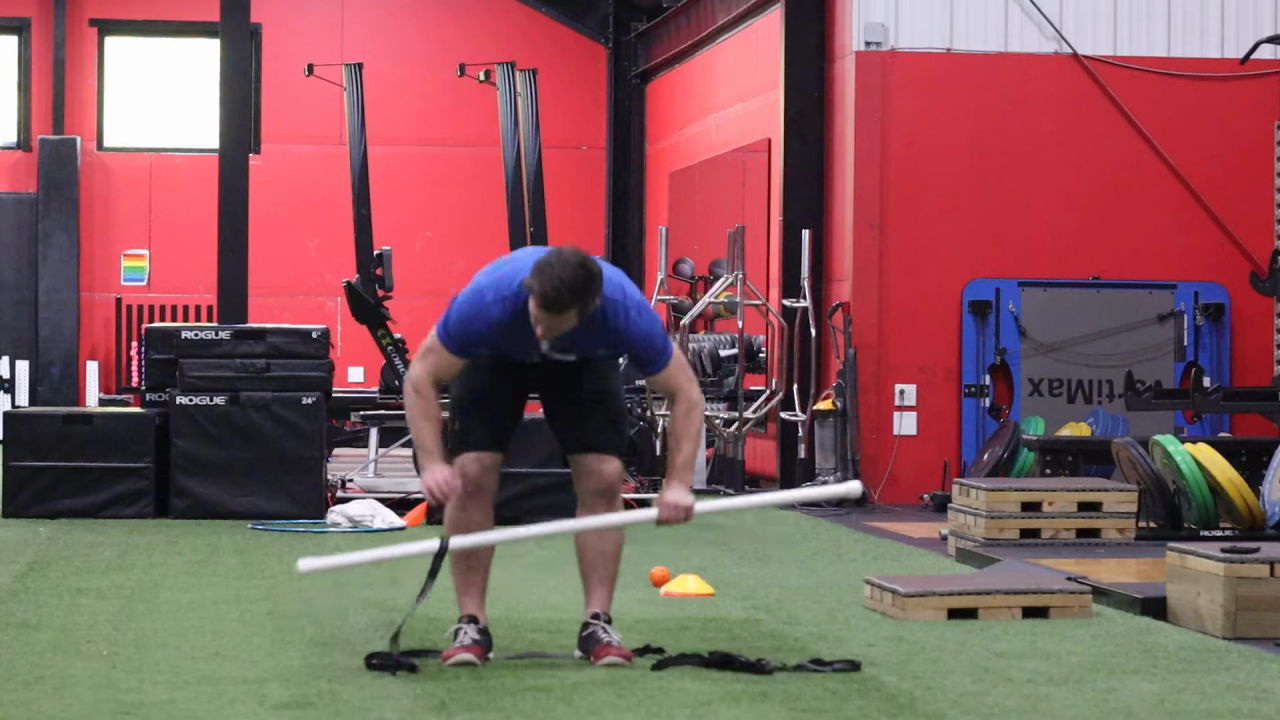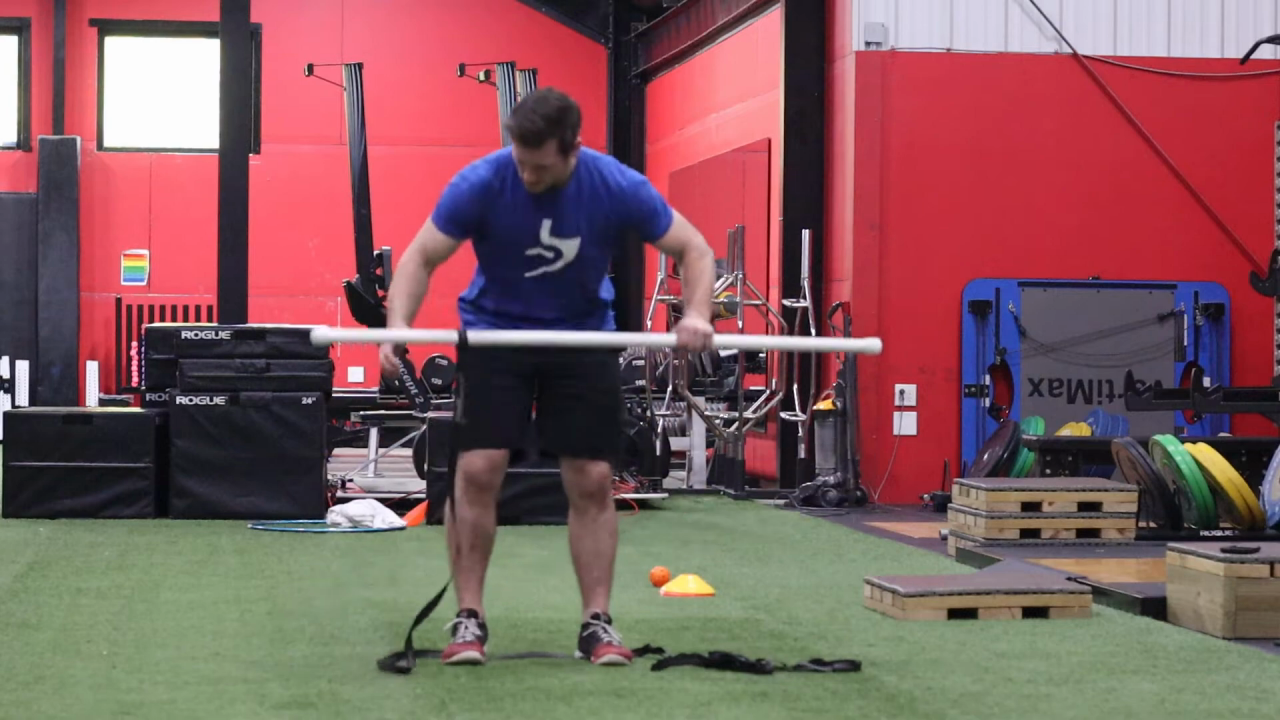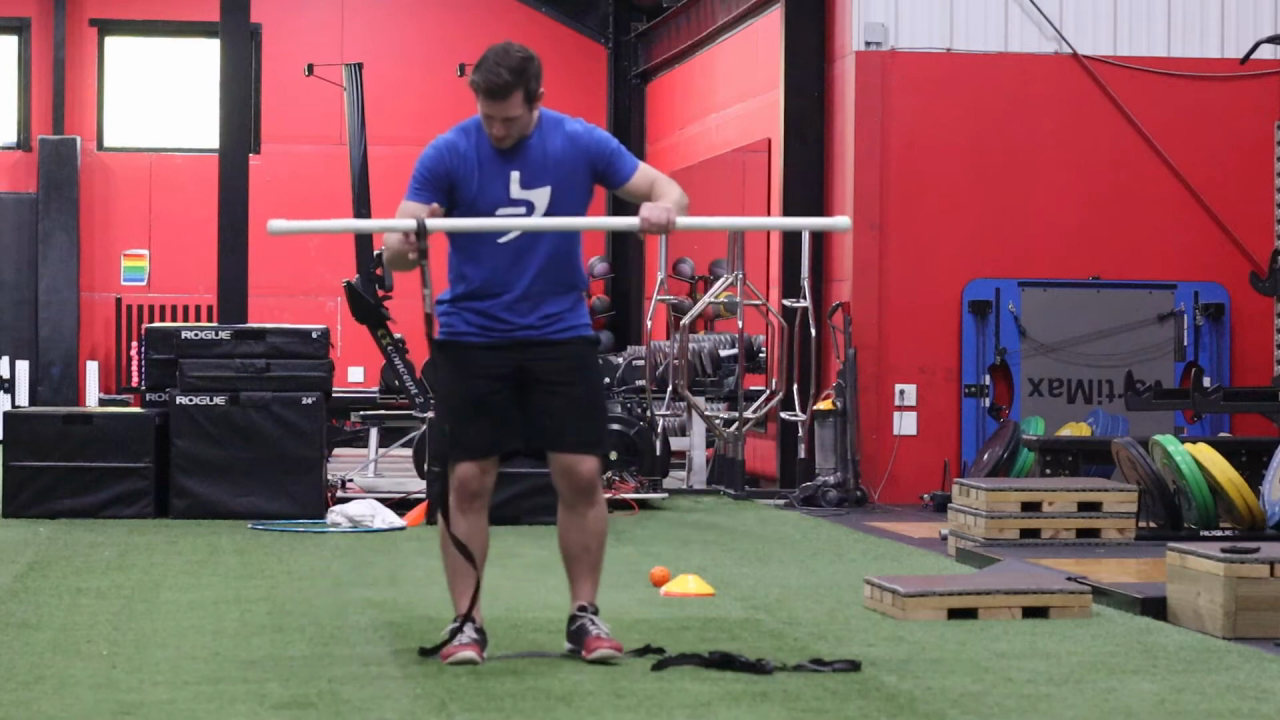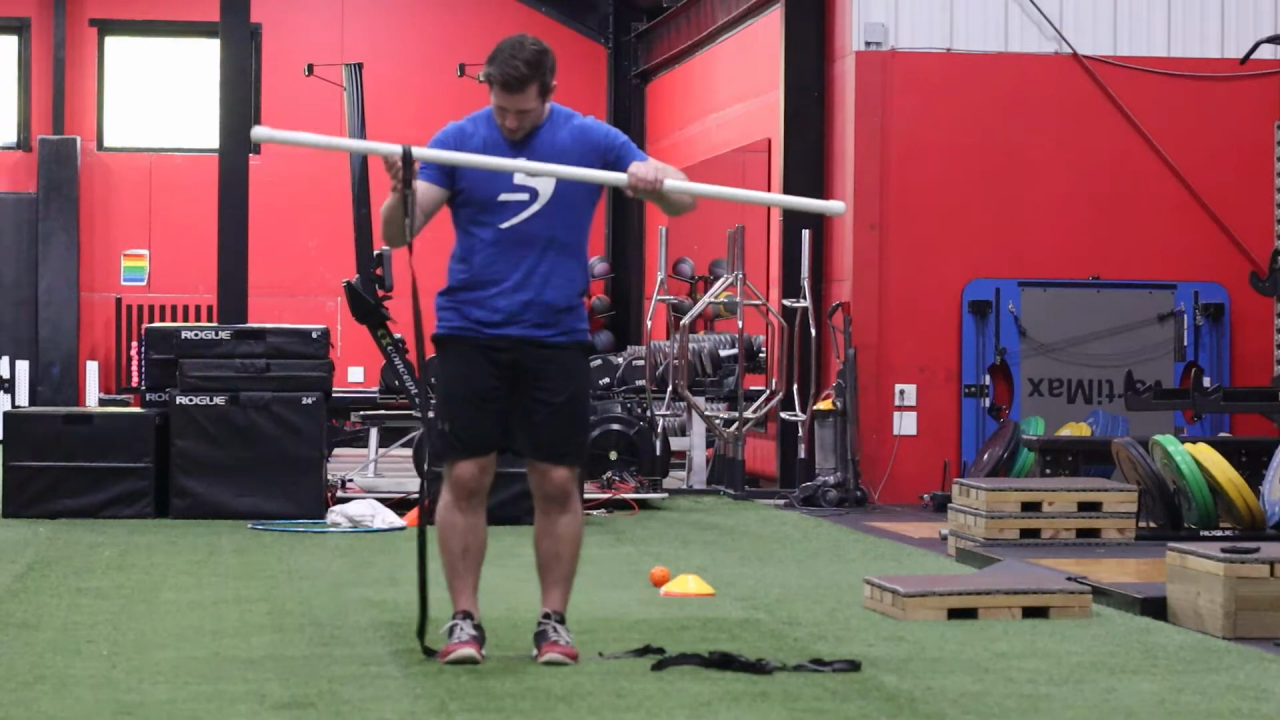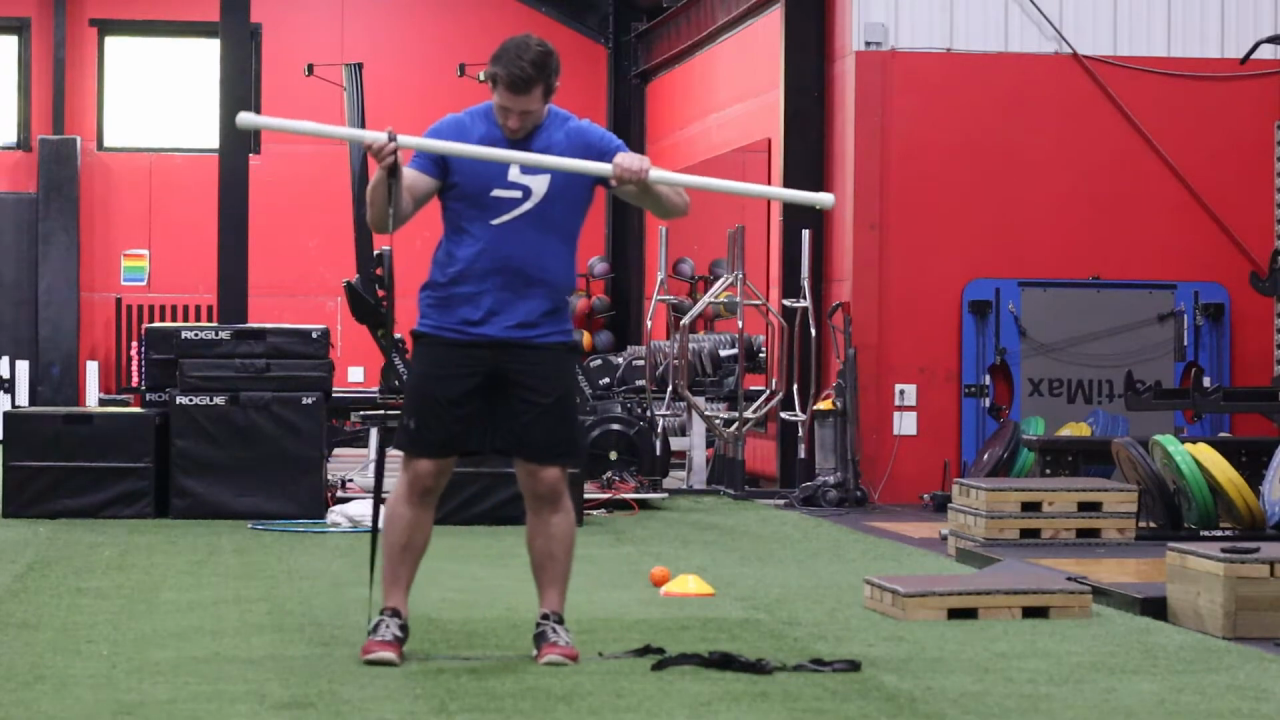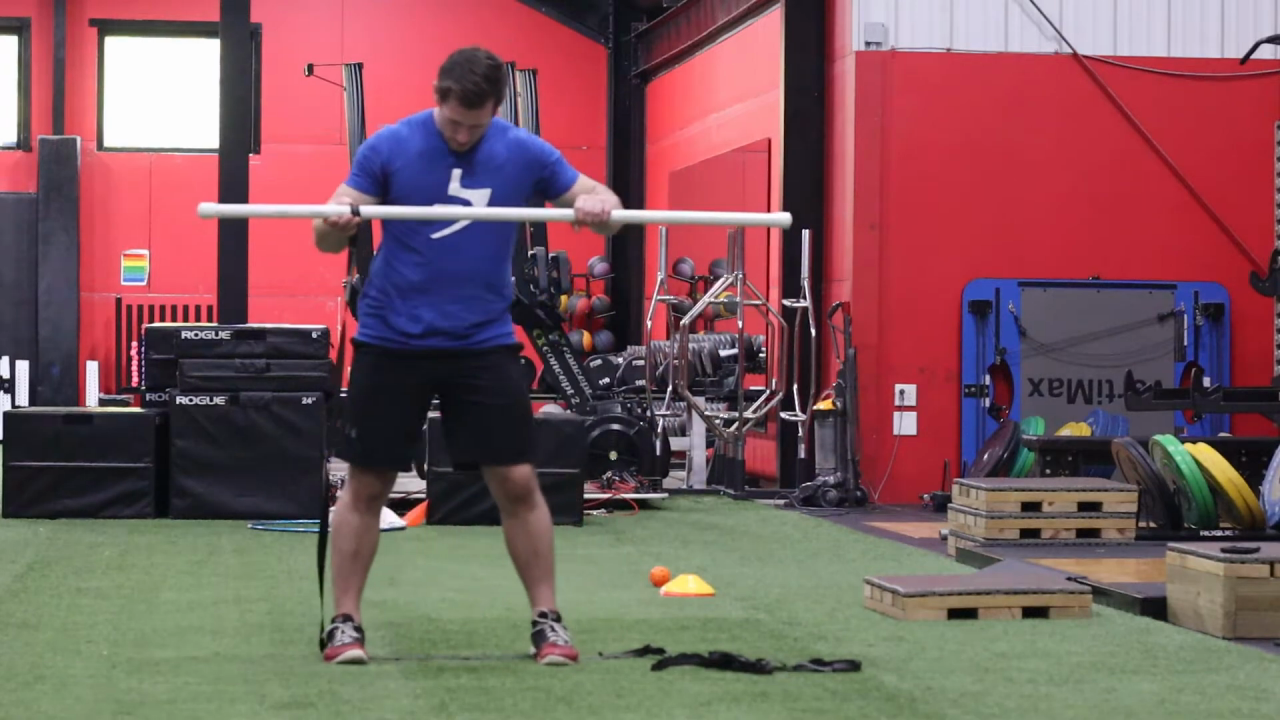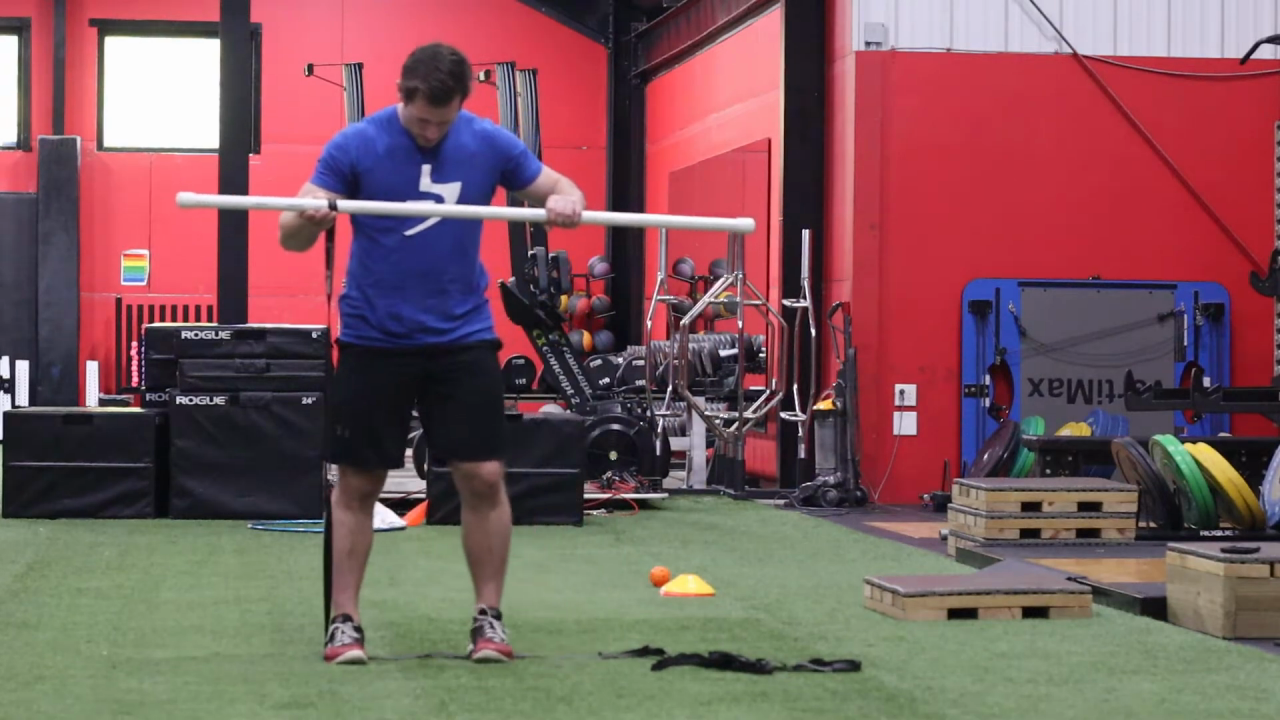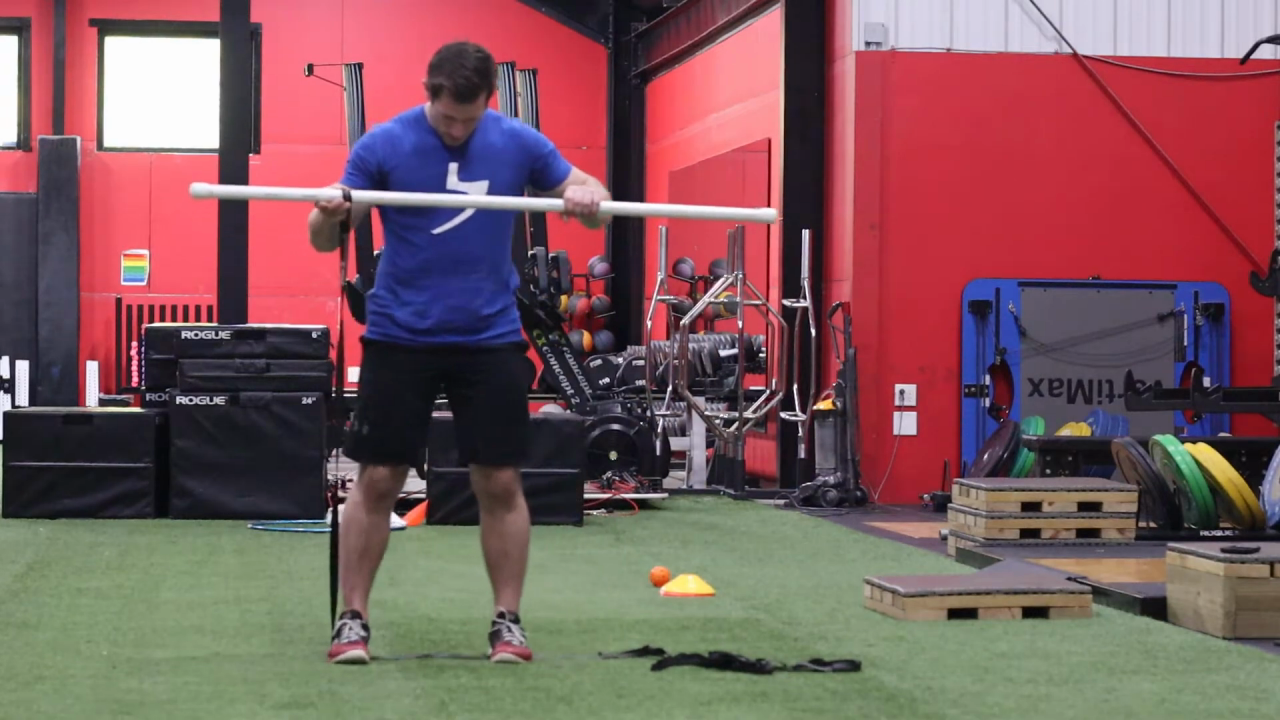
dt=0.3s
person 1, frame 1
left shoulder: (625, 313)
right shoulder: (487, 301)
left elbow: (685, 395)
right elbow: (422, 379)
left wrist: (677, 483)
right wrist: (431, 462)
left hip: (586, 362)
right hip: (494, 356)
left knee: (603, 477)
right knee: (473, 473)
left ankle: (597, 623)
right ankle: (471, 624)
person 1, frame 2
left shoulder: (617, 186)
right shoulder: (478, 183)
left elbow: (693, 248)
right elbow: (419, 255)
left wrist: (697, 312)
right wrist: (398, 322)
left hip: (585, 341)
right hip: (495, 337)
left knee: (592, 481)
right knee: (478, 473)
left ankle: (597, 621)
right ankle: (468, 618)
person 1, frame 3
left shoulder: (582, 143)
right shoulder: (447, 153)
left elbow: (663, 187)
right elbow: (398, 238)
left wrist: (662, 209)
right wrist: (401, 245)
left hip: (562, 334)
right hip: (471, 337)
left knee: (581, 476)
right knee: (468, 480)
left ankle: (584, 615)
right ankle: (465, 621)
person 1, frame 4
left shoulder: (593, 139)
right shoulder: (456, 141)
left elbow: (683, 199)
right elbow: (395, 233)
left wrist: (656, 181)
right wrist: (400, 191)
left hip: (557, 337)
right hip: (469, 334)
left knee: (557, 483)
right knee: (465, 478)
left ankle: (553, 621)
right ankle: (464, 619)
person 1, frame 5
left shoulder: (586, 141)
right shoulder: (451, 133)
left elbow: (676, 205)
right elbow: (383, 221)
left wrist: (643, 178)
right wrist: (387, 173)
left hip: (540, 338)
right hip: (450, 331)
left knee: (547, 482)
right knee: (422, 475)
left ankle: (551, 621)
right ankle: (391, 616)
person 1, frame 6
left shoulder: (525, 152)
right shoulder: (388, 146)
left elbow: (600, 202)
right elbow: (328, 235)
left wrist: (599, 207)
right wrist: (335, 224)
left hip: (484, 343)
right hip: (392, 341)
left knee: (517, 482)
right knee: (367, 482)
left ankle: (546, 620)
right ankle: (344, 620)
person 1, frame 7
left shoulder: (491, 143)
right shoulder: (355, 145)
left elbow: (559, 190)
right elbow: (292, 234)
left wrist: (567, 203)
right wrist: (308, 219)
left hip: (464, 338)
right hip: (374, 339)
left knee: (483, 479)
right knee: (357, 483)
left ankle: (488, 616)
right ankle: (343, 620)
person 1, frame 8
left shoulder: (521, 143)
right shoulder: (382, 145)
left elbow: (595, 203)
right elbow: (324, 240)
left wrist: (589, 200)
right wrist: (329, 214)
left hip: (490, 339)
right hip: (399, 337)
left knee: (500, 482)
right knee: (377, 479)
left ankle: (507, 620)
right ankle: (352, 619)
